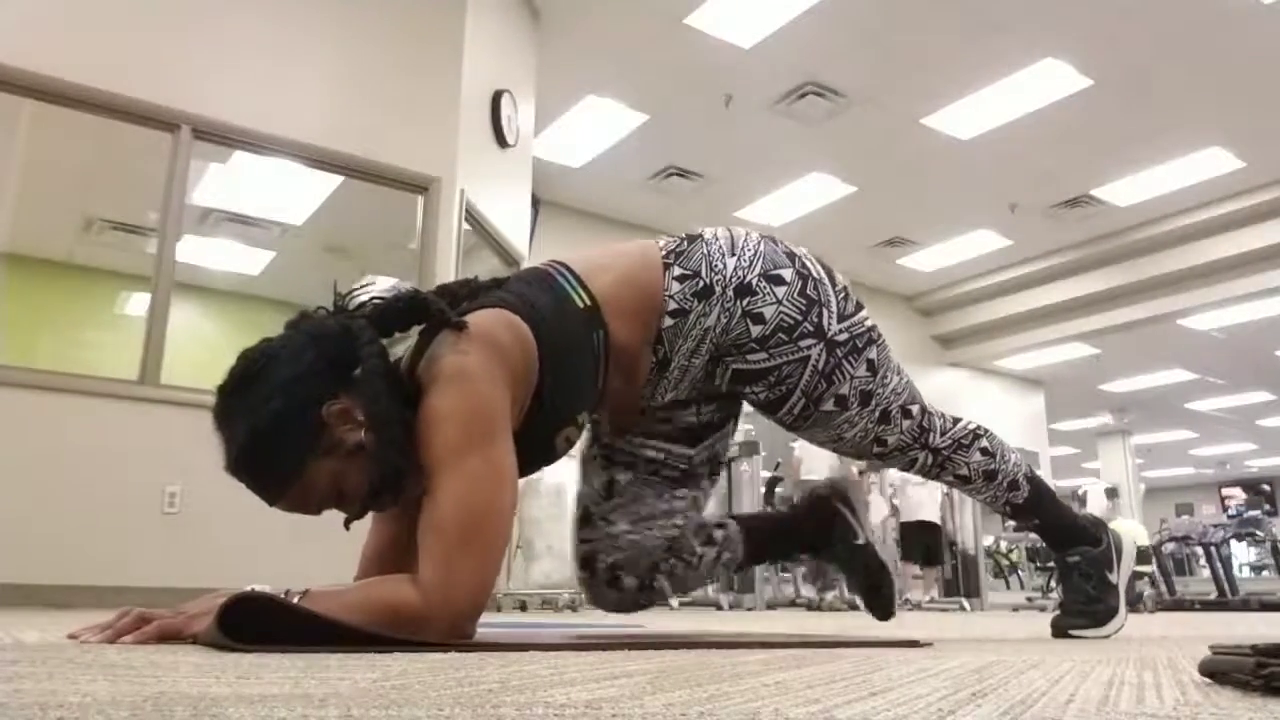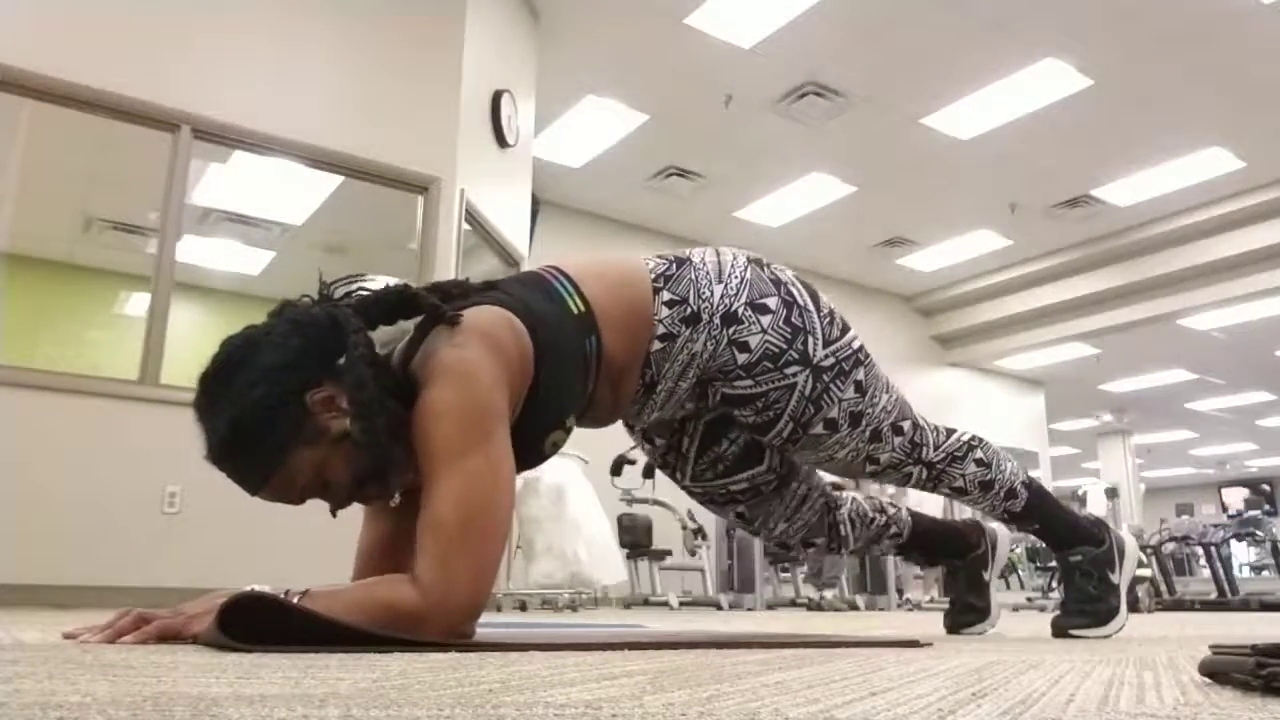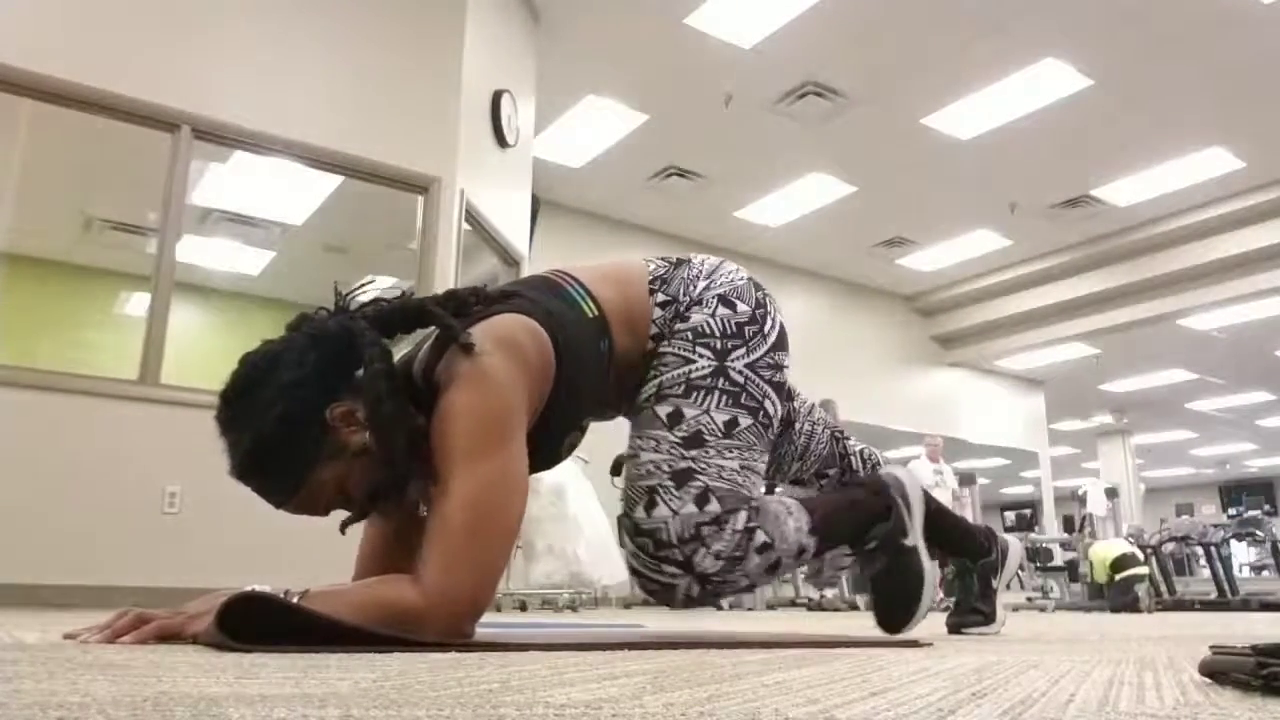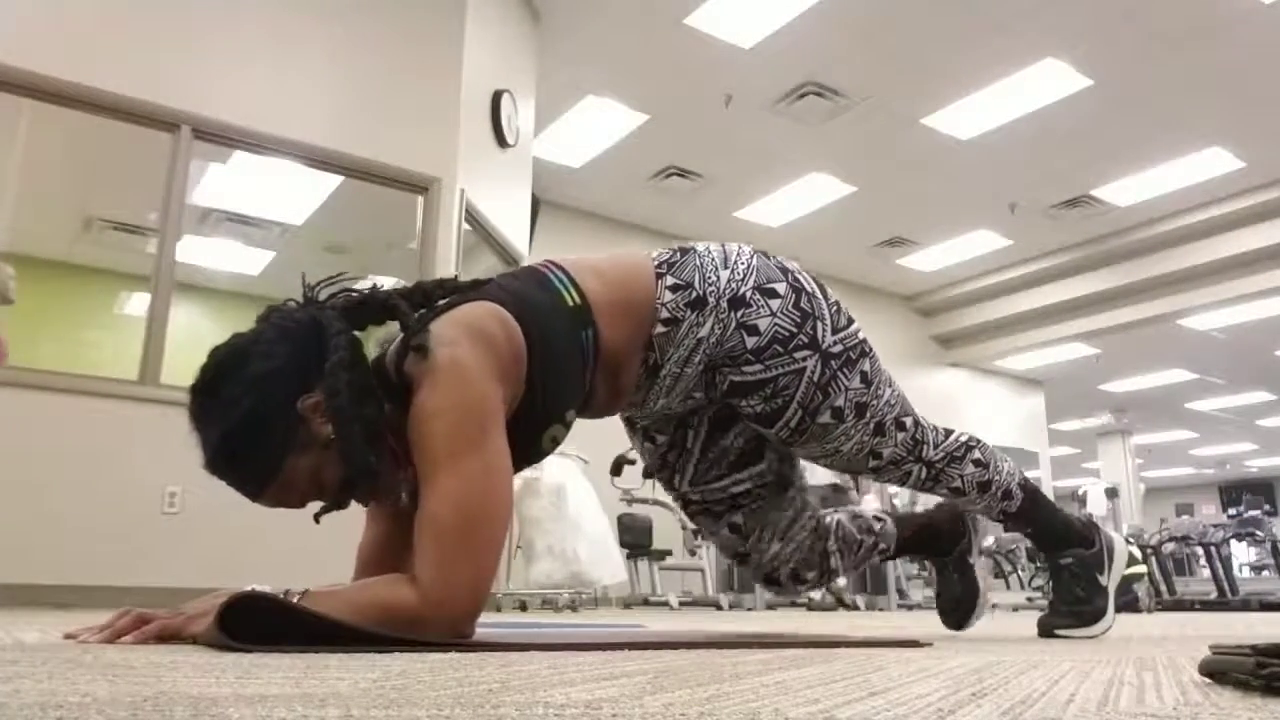
dt=0.7s
person 1, frame 1
left shoulder: (459, 379)
right shoulder: (408, 404)
left elbow: (445, 606)
right elbow: (386, 592)
left hip: (753, 300)
right hip: (671, 378)
left knee: (915, 440)
right knee: (616, 571)
left ankle: (1087, 544)
right ankle: (822, 532)
person 1, frame 2
left shoulder: (455, 377)
right shoulder: (396, 404)
left elbow: (444, 605)
right elbow: (384, 584)
left hip: (738, 326)
right hip: (675, 403)
left knee: (909, 452)
right knee: (806, 523)
left ankle: (1089, 541)
right ankle: (967, 553)
person 1, frame 3
left shoulder: (477, 384)
right shoulder: (406, 411)
left elbow: (443, 607)
right elbow: (380, 590)
left hip: (710, 313)
right hip: (661, 360)
left knee: (678, 545)
right knee: (825, 466)
left ankle: (870, 513)
right ankle: (980, 548)
person 1, frame 4
left shoulder: (449, 374)
right shoulder: (388, 400)
left elbow: (442, 603)
right elbow: (380, 587)
left hip: (743, 313)
right hip: (675, 391)
left knee: (906, 452)
right knee: (787, 554)
left ankle: (1080, 546)
right ankle: (941, 535)
